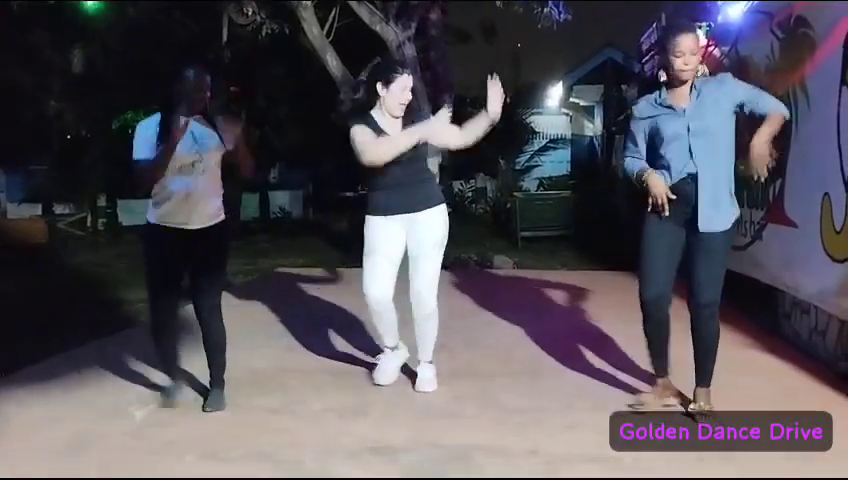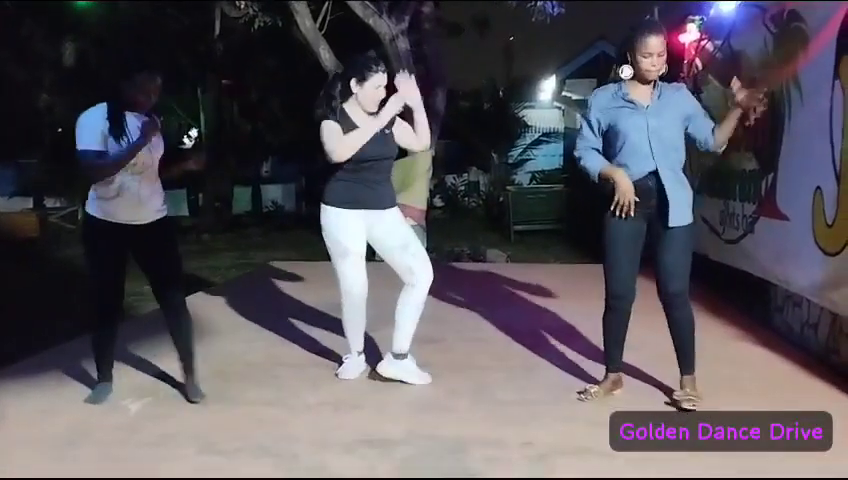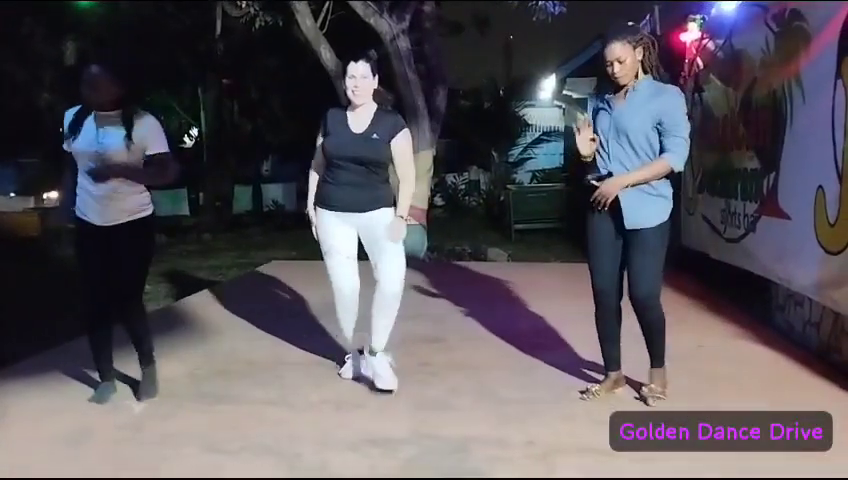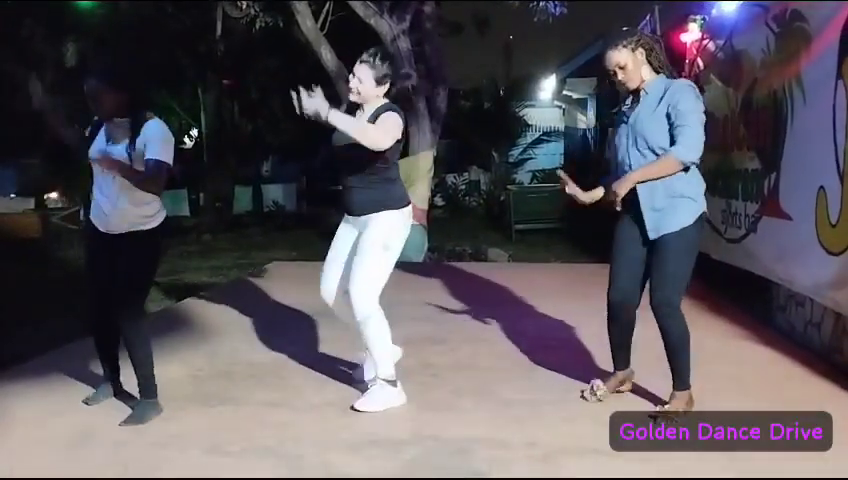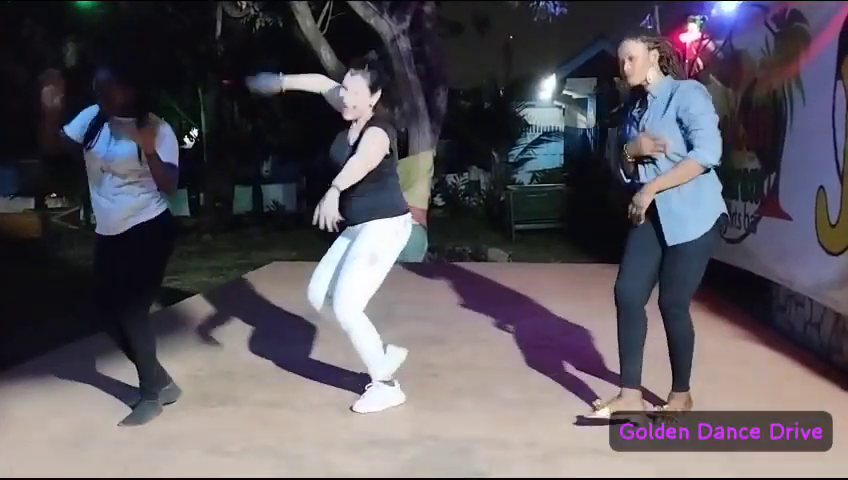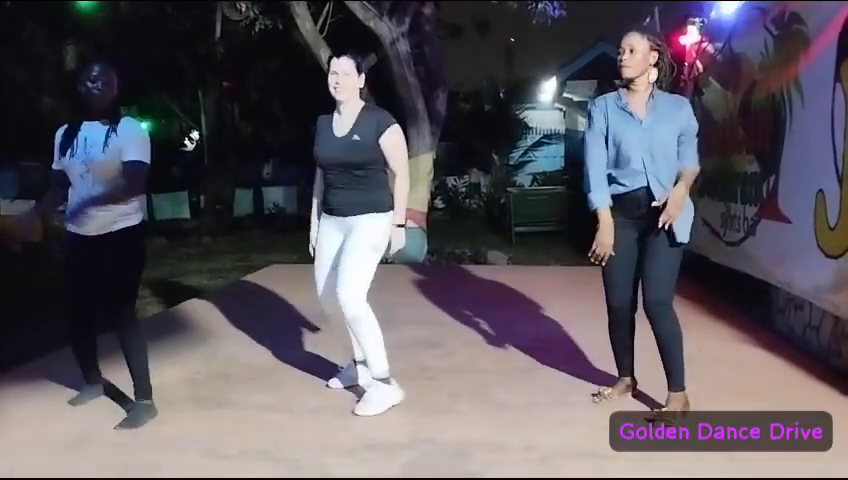
dt=0.5s
person 1, frame 1
left shoulder: (724, 89)
right shoulder: (647, 109)
left elbow: (774, 109)
right elbow: (632, 158)
left wrist: (762, 137)
right wrist: (649, 176)
left hip: (713, 210)
right hip: (667, 209)
left knee: (706, 303)
right knee: (653, 297)
left ankle: (702, 391)
right ankle: (662, 382)
person 1, frame 2
left shoulder: (680, 97)
right shoulder: (603, 99)
left elbow: (712, 140)
right elbow: (585, 152)
left wrist: (737, 109)
right wrist: (615, 174)
left hip: (672, 204)
right hip: (627, 202)
left knee: (675, 292)
right knee: (618, 293)
left ankle: (687, 380)
right ankle: (612, 374)
person 1, frame 3
left shoulder: (667, 97)
right shoulder: (601, 103)
left elbow: (675, 157)
left wrist: (622, 181)
right wrist: (587, 150)
left hip: (647, 209)
right hip: (604, 207)
left knee: (645, 293)
right knee: (605, 294)
left ankle: (657, 371)
right ankle: (614, 373)
person 1, frame 4
left shoulder: (680, 92)
right shoulder: (626, 111)
left elbow: (688, 152)
left wrist: (632, 178)
right wrist: (590, 194)
left hip: (676, 214)
right hip: (633, 213)
left knee: (664, 303)
right knee: (620, 298)
left ankle: (682, 392)
right ankle: (621, 373)
person 1, frame 5
left shoulder: (687, 93)
right shoulder: (634, 113)
left elbow: (706, 155)
right elbow: (627, 174)
left wrist: (653, 188)
right wrist: (634, 151)
left hip: (692, 215)
right hip: (650, 215)
left knee: (674, 305)
right knee: (627, 296)
left ankle: (681, 394)
right ankle: (630, 393)
person 1, frame 6
left shoulder: (678, 107)
right shoulder: (603, 107)
left elbow: (690, 160)
right elbow: (595, 167)
left wrist: (679, 194)
right wrist: (605, 222)
left hip: (664, 216)
right hip: (621, 213)
left knee: (657, 302)
right knee: (619, 304)
left ankle: (677, 393)
right ankle: (626, 378)
person 2, frame 1
left shoulder: (216, 127)
right shoulder: (150, 126)
left elbow: (247, 170)
right elbow: (148, 177)
left wrist: (239, 141)
right wrist: (176, 136)
left hip: (210, 229)
right hip: (164, 229)
left knee: (208, 309)
right knee: (162, 308)
left ankle: (217, 384)
right ankle: (172, 377)
person 2, frame 2
left shoulder: (149, 124)
right shoulder: (94, 118)
right elbow: (97, 170)
left wrist: (183, 165)
right wrist: (141, 142)
left hip: (154, 222)
right hip: (106, 225)
left knee: (173, 299)
right knee: (108, 305)
left ankle: (189, 375)
right ankle: (104, 379)
person 2, frame 3
left shoulder: (143, 123)
right shoulder: (74, 118)
left elbow: (168, 172)
left wrist: (119, 170)
right wrist: (68, 206)
left hip: (133, 224)
right hip: (89, 225)
left knee: (127, 301)
right knee: (95, 302)
left ankle: (148, 367)
right ankle: (106, 378)
person 2, frame 4
left shoulder: (152, 130)
right shoulder: (103, 125)
left elbow: (156, 182)
right elbow: (97, 161)
left wrist: (119, 167)
left hip: (142, 233)
right hip: (101, 230)
left knee: (127, 312)
right knee: (100, 308)
left ankle: (149, 398)
right ankle: (111, 381)
person 2, frame 5
left shoulder: (158, 128)
right shoulder: (93, 118)
left elbow: (168, 185)
right elbow: (53, 145)
left wrist: (149, 153)
right wrist: (50, 110)
left hip: (147, 231)
right hip: (108, 233)
left knee: (132, 311)
right knee: (110, 311)
left ankle: (153, 394)
right ankle: (159, 379)
person 2, frame 6
left shoulder: (129, 129)
right shoulder: (65, 134)
left elbow: (135, 184)
right elbow: (59, 185)
left wrist: (89, 203)
right wrist: (33, 216)
left hip: (121, 234)
right hip: (80, 237)
left knee: (121, 314)
right knee: (79, 314)
left ankle: (143, 399)
right ankle: (93, 381)
person 3, frame 1
left shoulder: (418, 122)
right shoulder: (361, 126)
left elbow: (460, 138)
right elbow: (374, 156)
left wrist: (489, 117)
right wrist: (420, 133)
left hip: (428, 212)
right hip: (385, 218)
left knee: (423, 294)
right knee: (375, 292)
left ankle: (425, 364)
right ankle: (392, 349)
person 3, frame 2
left shoulder: (386, 120)
right shoulder: (332, 119)
left elbow: (421, 143)
right elbow: (339, 152)
left wrist: (415, 101)
right wrist: (383, 114)
left hip: (385, 213)
right hip: (342, 214)
left knee: (421, 274)
right knee: (354, 290)
left ankle: (397, 357)
right ankle: (355, 355)
person 3, frame 3
left shoulder: (392, 123)
right shoulder: (331, 118)
left elbow: (407, 174)
right elbow: (318, 164)
left wrist: (401, 215)
right wrist: (311, 206)
left hip: (376, 213)
right hip: (332, 215)
left knee: (392, 279)
right knee: (343, 289)
left ankle: (379, 356)
right ankle: (356, 353)
person 3, frame 4
left shoulder: (389, 115)
right shoulder: (356, 110)
left elbow: (377, 140)
left wrist: (329, 113)
right wrist: (319, 109)
left hip: (386, 217)
right hip: (354, 218)
left knee: (362, 298)
right knee: (330, 291)
left ankle: (388, 385)
right ankle: (383, 349)
person 3, frame 5
left shoulder: (378, 130)
right shoulder: (351, 114)
left elbow: (364, 162)
right elbow: (322, 82)
left wrist: (332, 193)
right wrist: (280, 81)
left hip: (382, 227)
right hip: (359, 227)
left knee: (345, 308)
right knee: (317, 296)
left ankle: (386, 385)
right ankle: (383, 353)
person 3, frame 6
left shoulder: (380, 121)
right shoulder: (323, 123)
left elbow: (401, 173)
left wrist: (399, 224)
right wrist: (315, 219)
left hip: (370, 220)
right hip: (334, 220)
left knee: (349, 297)
right knee: (328, 295)
left ankle: (384, 382)
right ankle: (362, 364)
